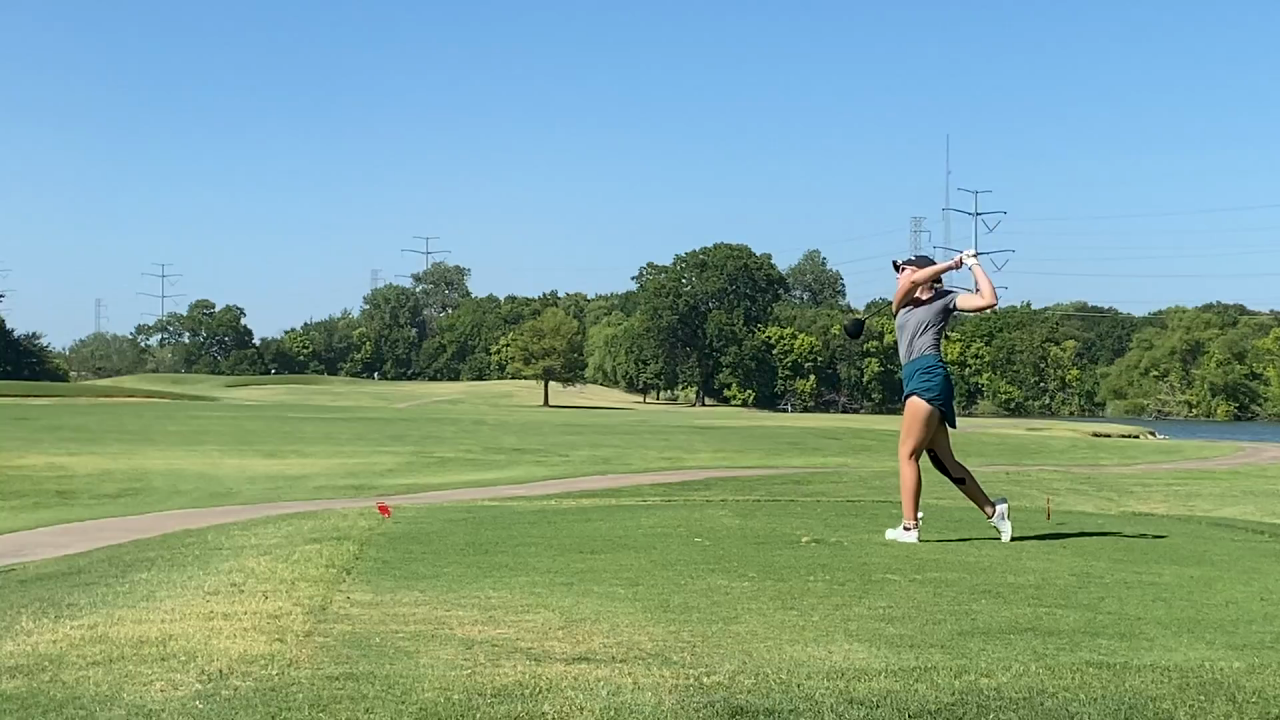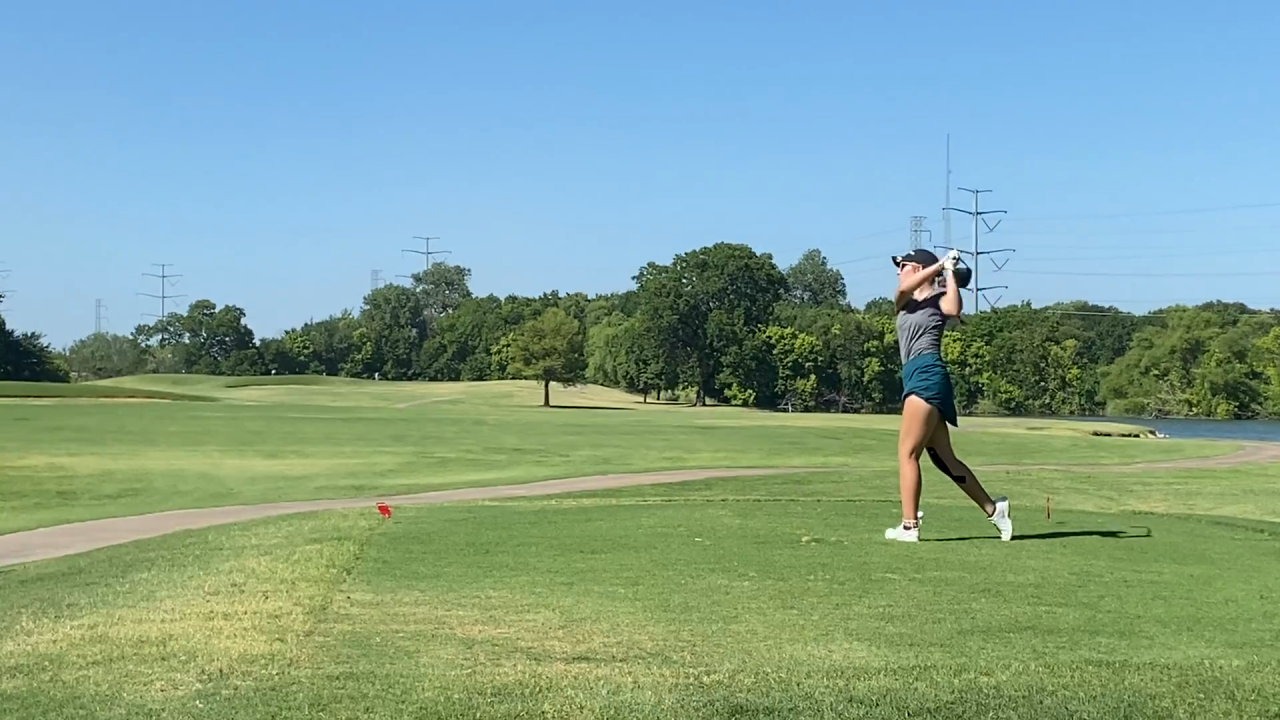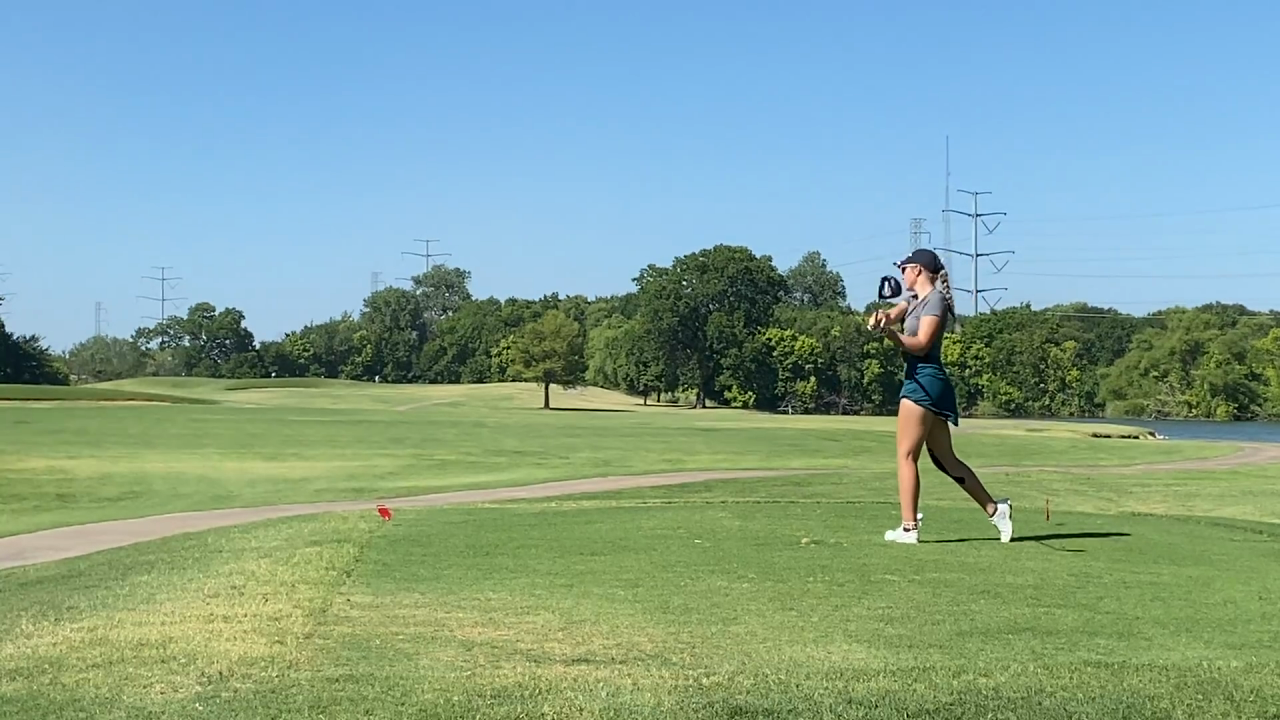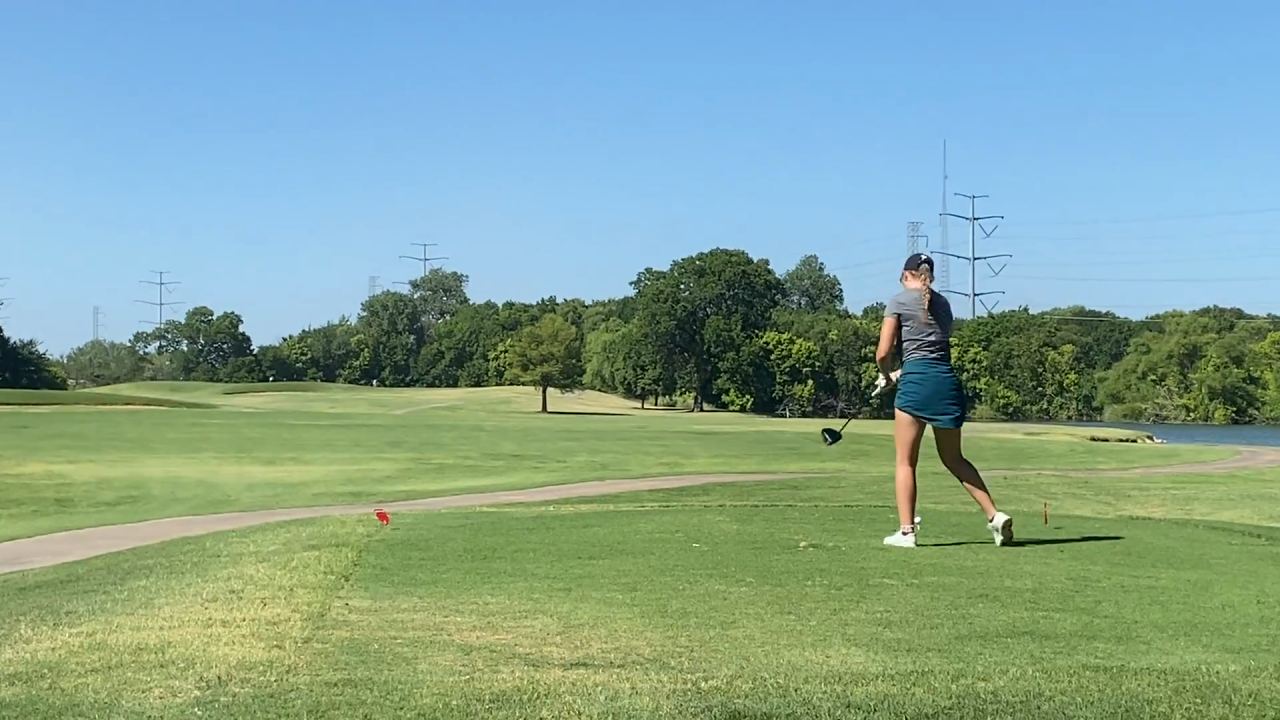
dt=0.3s
person 1, frame 1
left shoulder: (944, 298)
right shoulder: (901, 303)
left elbow: (989, 300)
right elbow: (913, 282)
left wrist: (974, 265)
right wrist: (953, 263)
left hip: (928, 377)
right hip: (915, 380)
left knee: (907, 454)
right knee: (943, 460)
left ankle: (909, 527)
right ankle: (993, 511)
person 1, frame 2
left shoulder: (941, 296)
right shoulder: (904, 300)
left elbow: (954, 309)
right elbow: (904, 289)
left wrist: (950, 270)
right wrist: (938, 265)
left hip: (927, 375)
right hip: (916, 378)
left knee: (907, 453)
right knee: (943, 457)
left ankle: (909, 526)
right ankle: (994, 509)
person 1, frame 3
left shoulder: (935, 299)
right shoulder: (913, 300)
left elbow: (918, 346)
right elbow: (891, 316)
left wrist: (890, 330)
right wrist: (879, 320)
left hip: (925, 379)
right hip: (928, 382)
left knee: (906, 455)
right knee: (944, 458)
left ankle: (909, 528)
right ankle: (995, 510)
person 1, frame 4
left shoulder: (898, 301)
right shoulder: (942, 302)
left elbow: (883, 352)
left wrist: (887, 374)
right wrist: (900, 372)
left hip: (917, 383)
right hip: (946, 381)
left knee: (905, 461)
right knee: (954, 459)
left ankle: (906, 532)
right ankle: (995, 514)
